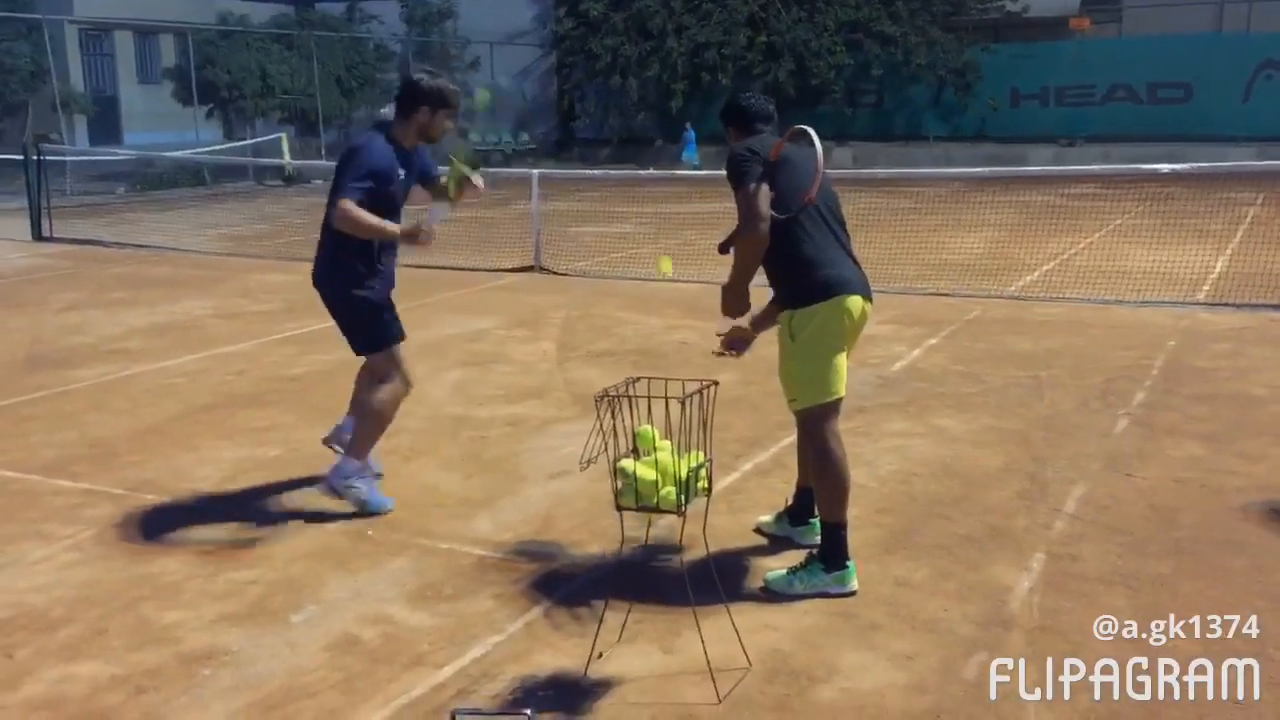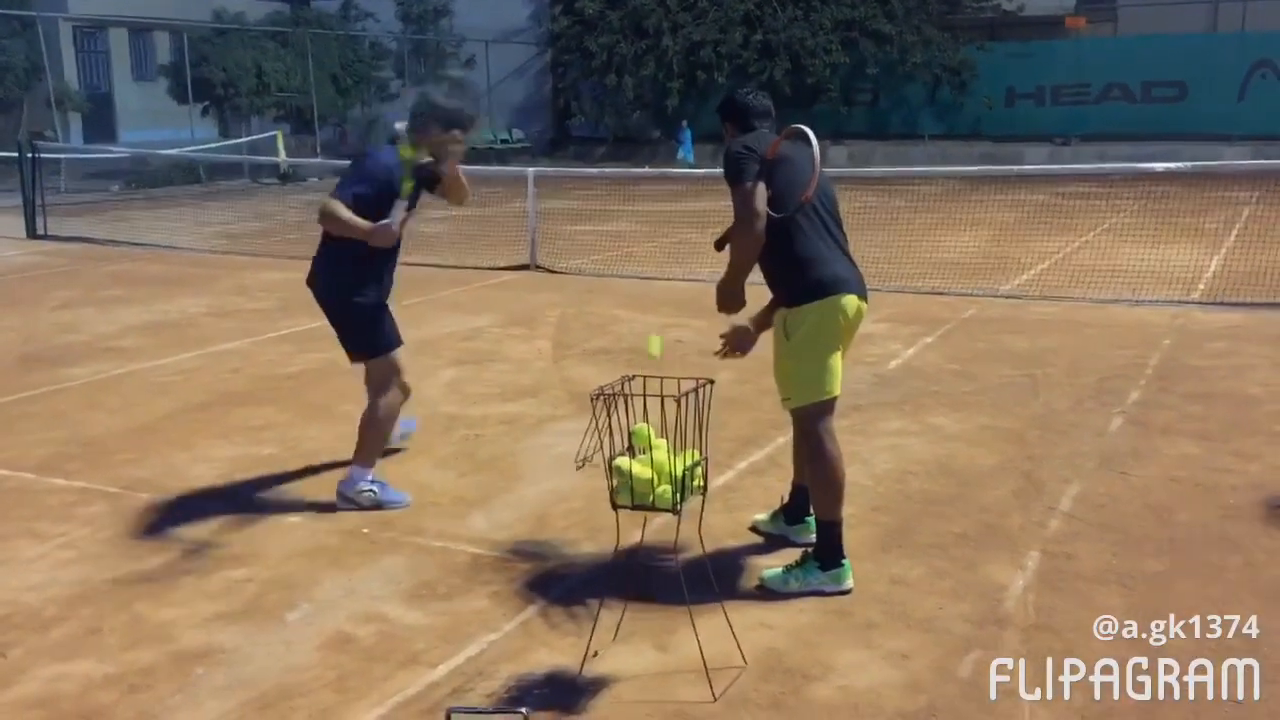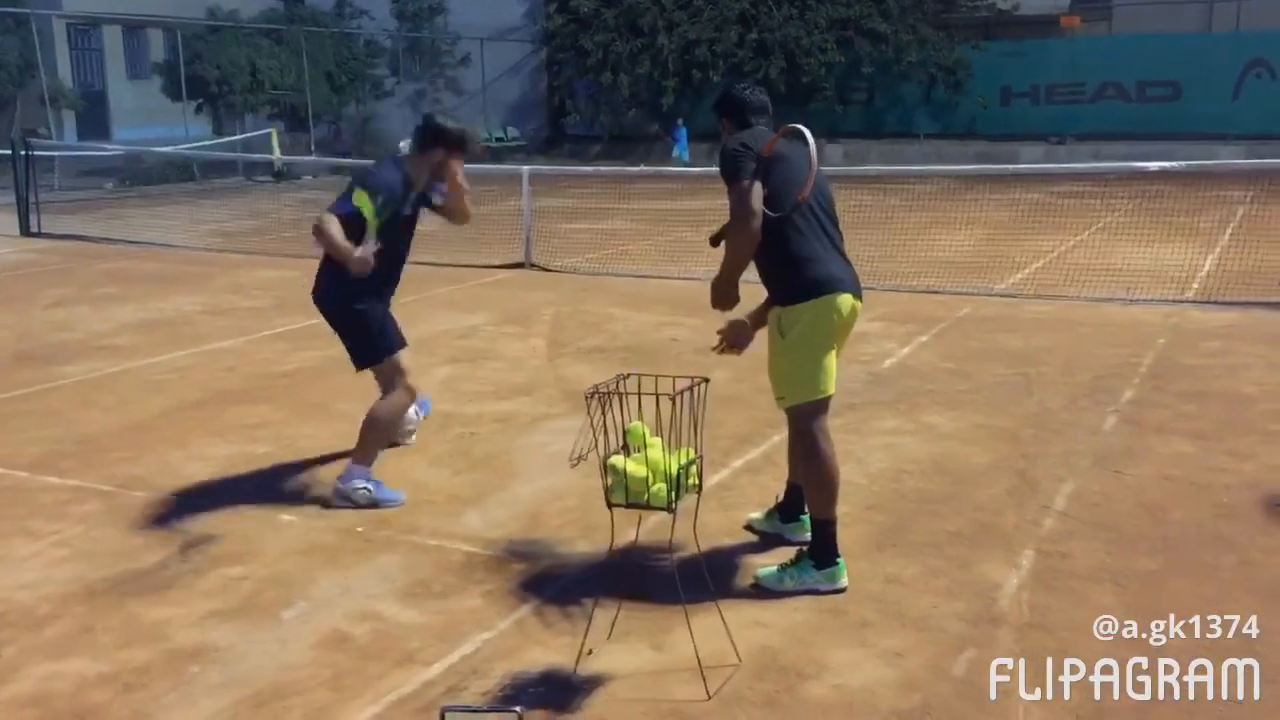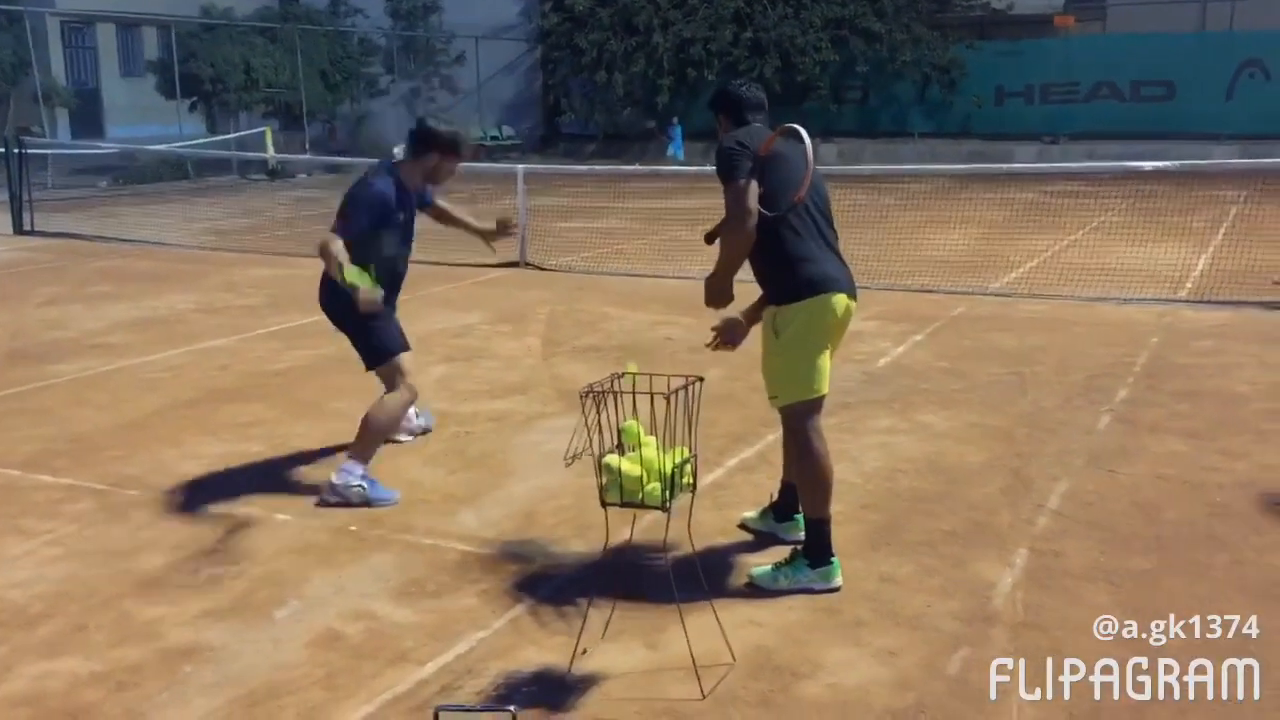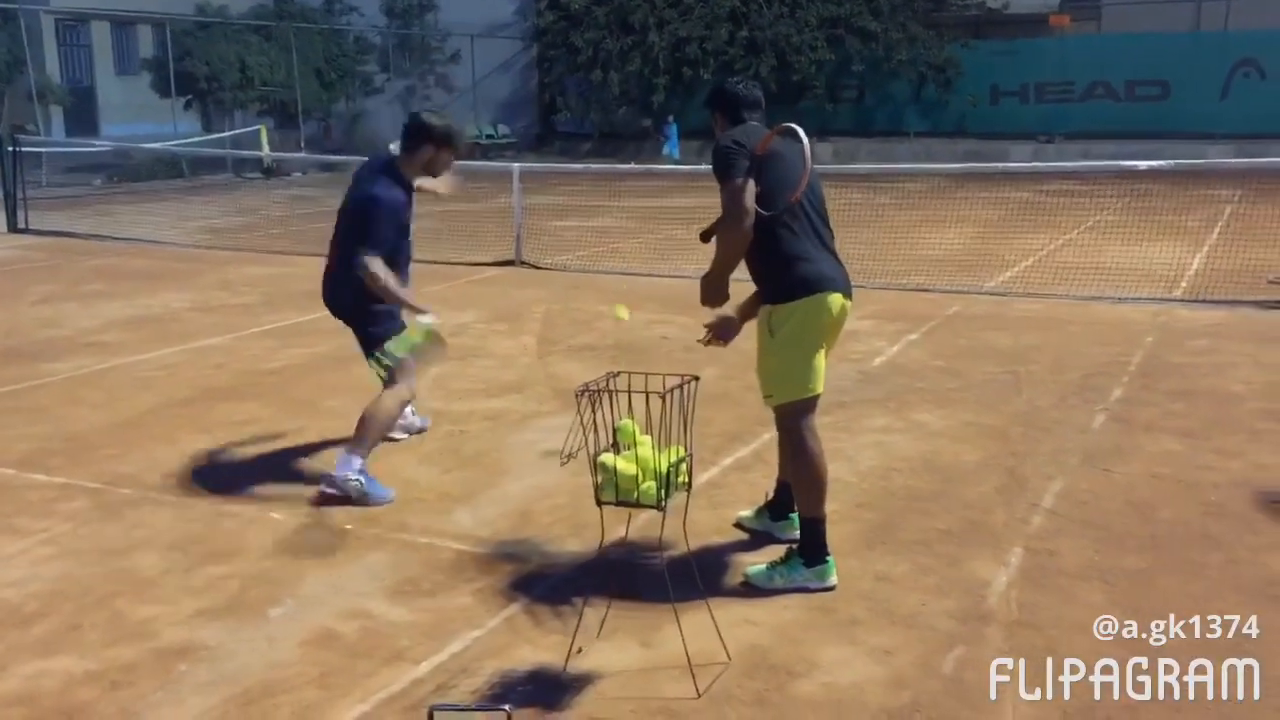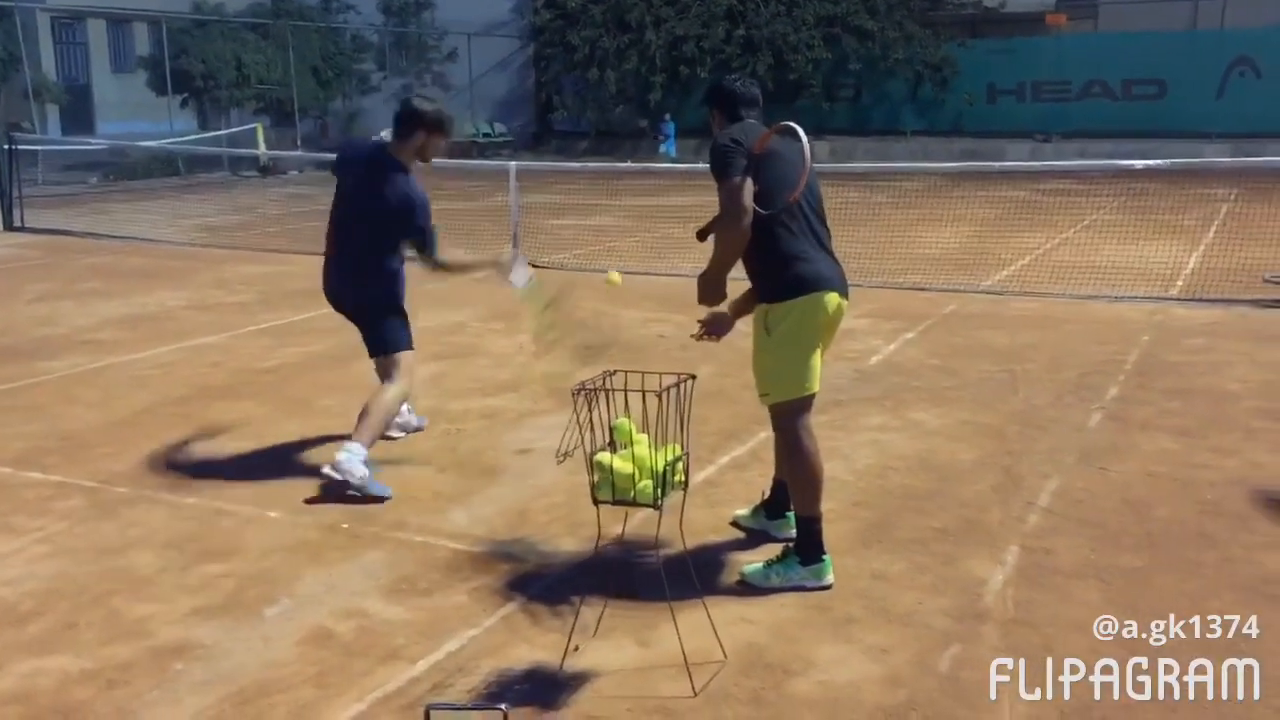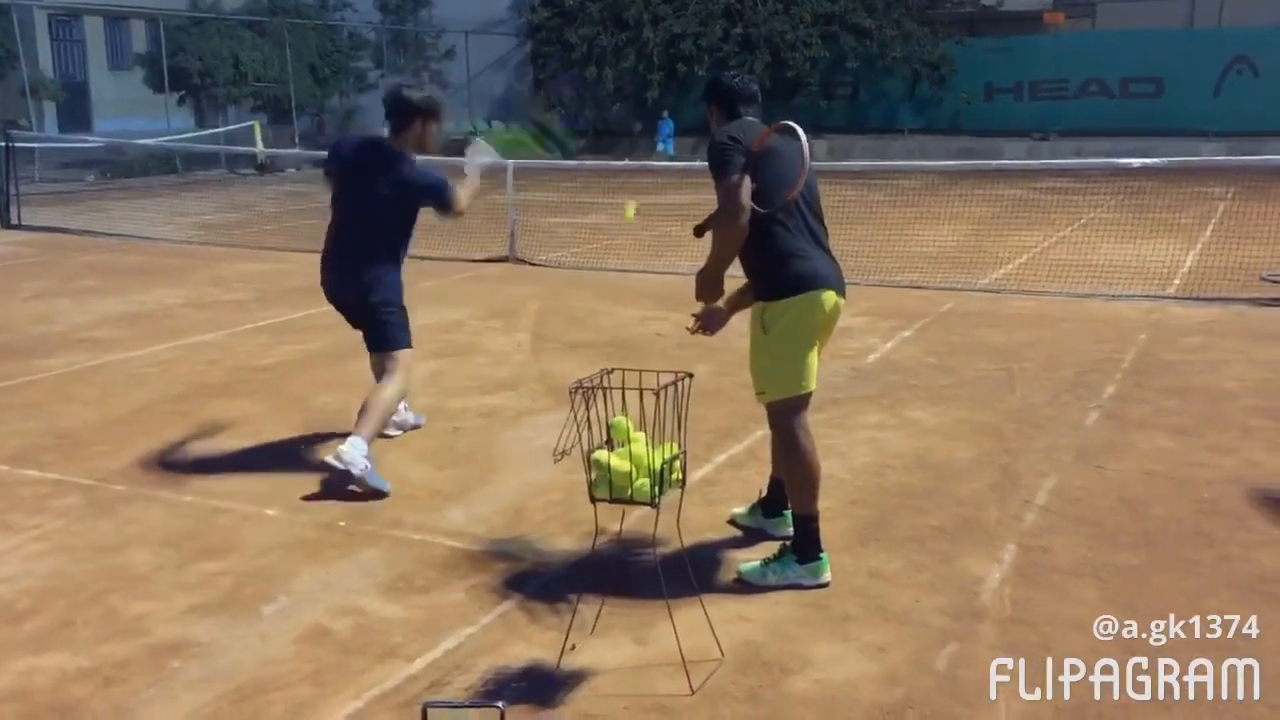
dt=0.1s
person 1, frame 1
left shoulder: (746, 154)
right shoulder: (801, 156)
left elbow: (757, 225)
left wrist: (735, 287)
right wrist: (754, 326)
left hip: (821, 300)
right hip: (849, 292)
left knee: (820, 420)
right knee: (810, 413)
left ankle: (834, 562)
right ankle: (801, 515)
person 1, frame 2
left shoulder: (743, 151)
right shoulder: (798, 155)
left elbow: (753, 223)
left wrist: (730, 284)
right wrist: (755, 328)
left hip: (817, 299)
right hip: (845, 290)
left knee: (815, 420)
right knee: (806, 412)
left ankle: (829, 561)
right ankle: (797, 513)
person 1, frame 3
left shoulder: (740, 148)
right shoulder: (796, 152)
left elbow: (749, 220)
left wrist: (725, 280)
right wrist: (753, 323)
left hip: (810, 297)
right hip: (840, 290)
left knee: (809, 418)
right knee: (801, 411)
left ankle: (824, 560)
right ankle: (791, 513)
person 1, frame 4
left shoulder: (736, 146)
right shoulder: (791, 151)
left elbow: (744, 219)
left wrist: (719, 279)
right wrist: (747, 320)
left hip: (805, 297)
right hip: (834, 289)
left knee: (802, 417)
right knee: (795, 410)
left ankle: (818, 559)
right ankle: (786, 512)
person 1, frame 5
left shoulder: (732, 145)
right shoulder: (787, 149)
left elbow: (741, 218)
left wrist: (715, 278)
right wrist: (739, 317)
left hip: (800, 296)
right hip: (830, 288)
left knee: (796, 417)
right knee: (790, 410)
left ankle: (814, 558)
right ankle: (781, 511)
person 1, frame 6
left shoulder: (730, 143)
right shoulder: (785, 148)
left elbow: (739, 217)
left wrist: (713, 277)
right wrist: (733, 312)
left hip: (797, 296)
right hip: (826, 286)
left knee: (792, 415)
right knee: (786, 408)
left ankle: (810, 557)
right ankle: (778, 509)
person 1, frame 7
left shoulder: (728, 140)
right shoulder: (783, 145)
left elbow: (737, 214)
left wrist: (710, 273)
right wrist: (727, 307)
left hip: (794, 293)
right hip: (824, 285)
left knee: (789, 414)
right knee: (783, 407)
left ankle: (807, 555)
right ankle: (775, 507)
person 2, frame 1
left shoulder: (407, 152)
right shoulder: (370, 151)
left elbow: (444, 190)
right elbow: (341, 213)
left wrist: (465, 183)
right wrist: (398, 232)
left hip: (367, 276)
right hip: (351, 279)
left knee: (382, 362)
right knee: (394, 377)
left ankle: (350, 429)
right ankle: (350, 472)
person 2, frame 2
left shoulder: (415, 164)
right shoulder: (381, 163)
left elbow: (457, 195)
right elbow: (328, 211)
left wrist: (450, 162)
right wrist: (371, 233)
left hip: (364, 283)
right hip: (347, 285)
left knee: (382, 361)
right knee: (395, 384)
left ankle: (386, 428)
right ankle: (358, 481)
person 2, frame 3
left shoulder: (419, 184)
right shoulder: (384, 182)
left elbow: (460, 216)
right elbow: (324, 222)
left wrist: (456, 186)
right wrist: (349, 254)
left hip: (367, 297)
right hip: (347, 297)
left knee: (391, 366)
right knee: (401, 385)
left ankle: (403, 418)
right ankle: (353, 479)
person 2, frame 4
left shoulder: (410, 185)
right shoulder: (378, 192)
left elbow: (434, 206)
right elbow: (330, 244)
left wrist: (483, 230)
right wrist: (356, 286)
left hip: (371, 297)
right hip: (354, 301)
left knee: (397, 363)
right knee: (404, 384)
left ankle: (401, 419)
right ankle: (349, 478)
person 2, frame 5
left shoulder: (380, 168)
right shoulder: (386, 201)
right elbow: (370, 267)
left wrist: (432, 185)
right wrist: (413, 306)
left hip: (345, 290)
right hip: (362, 298)
left knee: (390, 351)
right knee: (402, 381)
left ankle: (399, 417)
right ankle: (347, 470)
person 2, frame 6
left shoulder: (356, 153)
right shoulder: (408, 196)
right elbow: (433, 261)
right wrist: (475, 263)
left hip: (338, 281)
right hip: (370, 289)
left knee: (389, 346)
right knee: (401, 375)
left ankle: (393, 414)
right ankle: (350, 460)
person 2, frame 7
left shoulder: (347, 148)
right shoulder: (417, 177)
right elbow: (456, 206)
right wrist: (473, 175)
left hip: (335, 276)
right hip: (375, 282)
left knee: (384, 339)
right knee: (398, 370)
left ankle: (390, 413)
right ankle: (354, 450)
